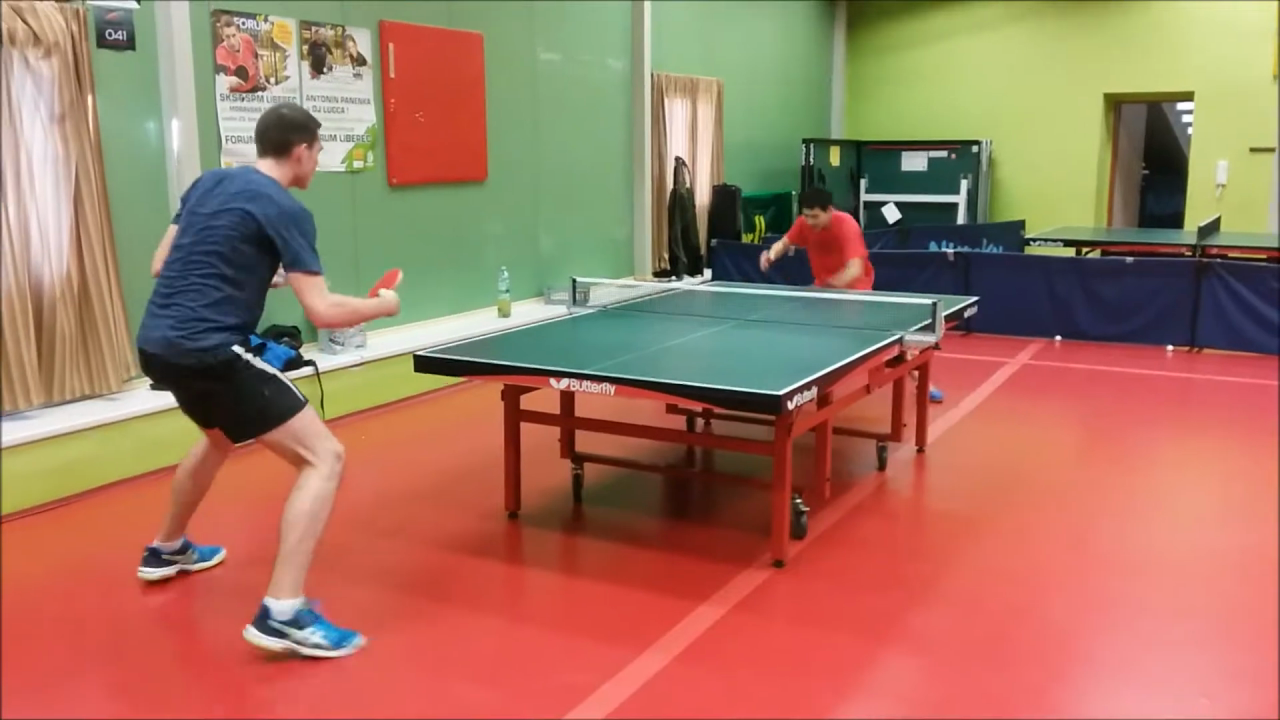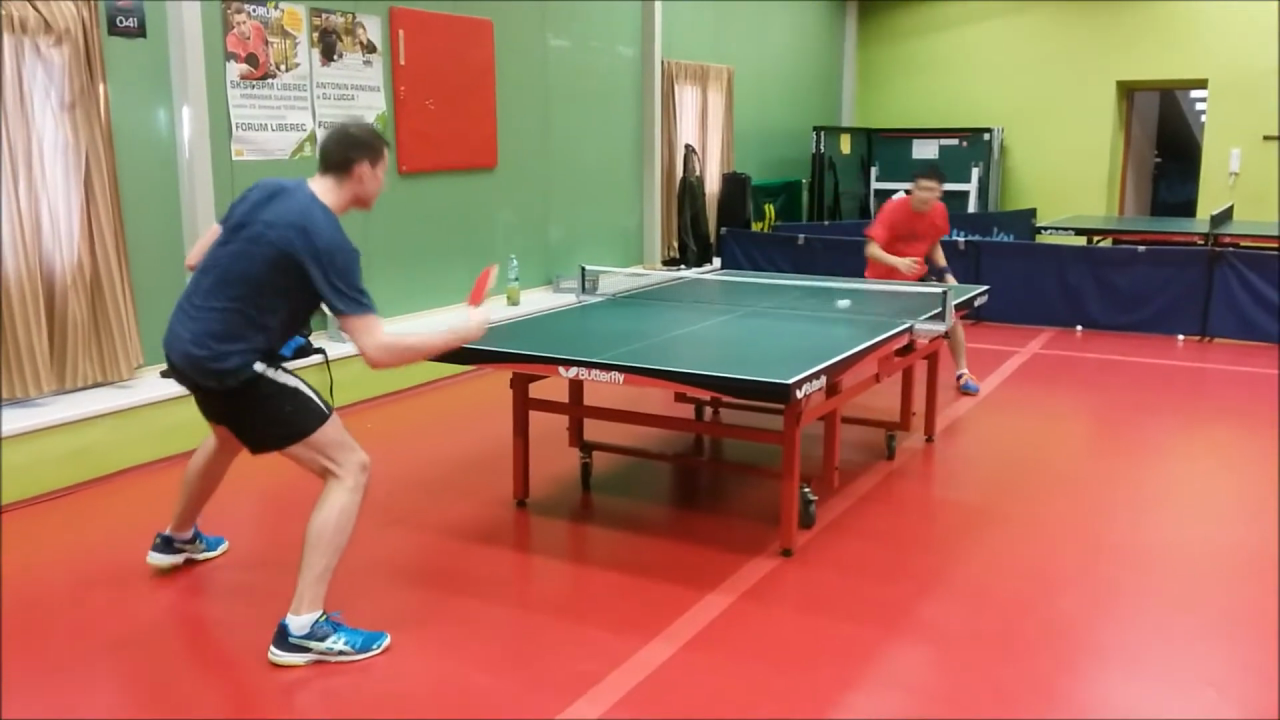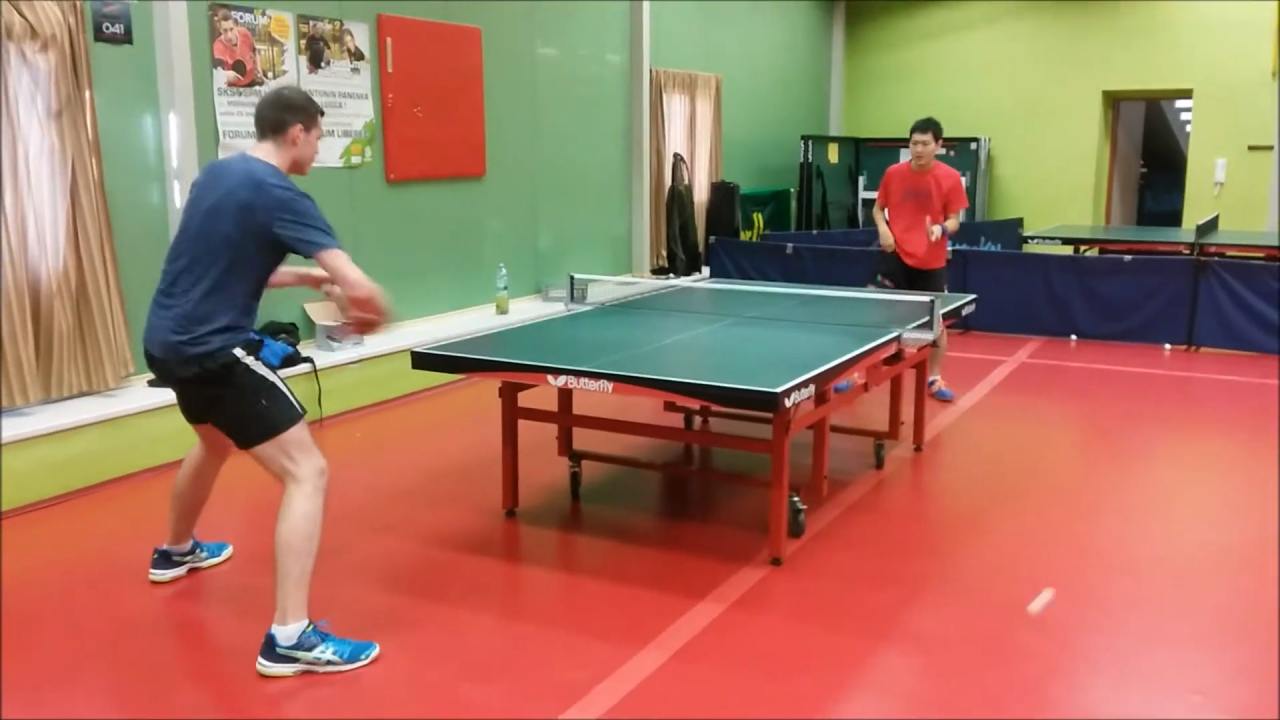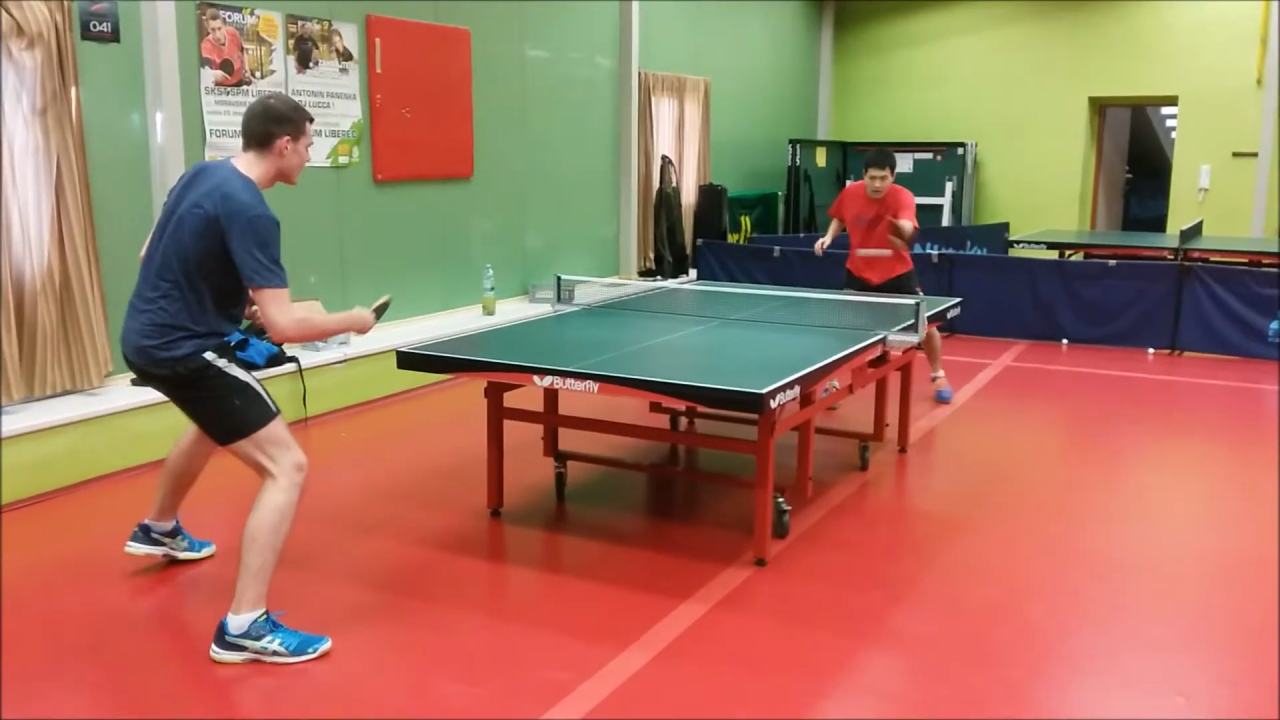
dt=0.7s
person 1, frame 1
left shoulder: (208, 182)
right shoulder: (286, 211)
left elbow: (161, 264)
right elbow: (322, 311)
right wrist: (383, 305)
left hip: (159, 344)
right hip: (210, 350)
left knee: (219, 437)
right knee: (323, 458)
left ankle: (167, 549)
right ankle: (280, 613)
person 1, frame 2
left shoulder: (266, 190)
right shoulder: (329, 244)
left elbow: (197, 259)
right elbow: (379, 351)
right wrist: (467, 330)
left hip: (185, 344)
right hip: (228, 364)
left knee: (230, 435)
right knee: (349, 468)
left ankle: (176, 538)
right ankle: (301, 628)
person 1, frame 3
left shoulder: (215, 174)
right shoulder: (279, 197)
right elbow: (360, 288)
left wrist: (306, 273)
right wrist: (372, 316)
left hip: (169, 340)
right hip: (212, 351)
left knee: (215, 442)
right knee: (306, 472)
left ankle: (180, 549)
right ankle: (291, 636)
person 1, frame 4
left shoulder: (202, 173)
right shoulder: (249, 212)
left elbow: (154, 252)
right elbow: (283, 326)
right wrist: (353, 319)
left hip: (146, 337)
right hip: (182, 351)
left knee: (214, 426)
right knee: (286, 466)
left ankle: (157, 529)
right ankle: (242, 626)
person 2, frame 1
left shoulder: (846, 226)
right shoulder: (806, 222)
left elbow: (855, 270)
right elbow: (785, 242)
left wrist: (825, 288)
right wrist: (772, 253)
left hip: (854, 289)
right hip: (823, 287)
left ankle: (918, 379)
person 2, frame 2
left shoulder: (939, 212)
right shoulder: (893, 209)
right elbow: (872, 250)
left wrist: (946, 272)
right wrist: (898, 262)
left hip: (918, 276)
right hip: (881, 277)
left ankle: (962, 373)
person 2, frame 3
left shoulder: (950, 177)
right shoulder: (894, 173)
left elbow: (954, 220)
right elbow: (878, 207)
left wrist: (941, 228)
right wrist: (882, 228)
left hip: (932, 262)
right hip: (895, 257)
left ankle: (934, 378)
person 2, frame 4
left shoulder: (902, 197)
right shoulder: (850, 193)
left elbow: (907, 227)
right elbow: (839, 219)
left wrist: (902, 232)
right wrist: (829, 237)
left hip: (897, 273)
right hip: (858, 273)
left knee: (926, 326)
left ankle: (937, 376)
